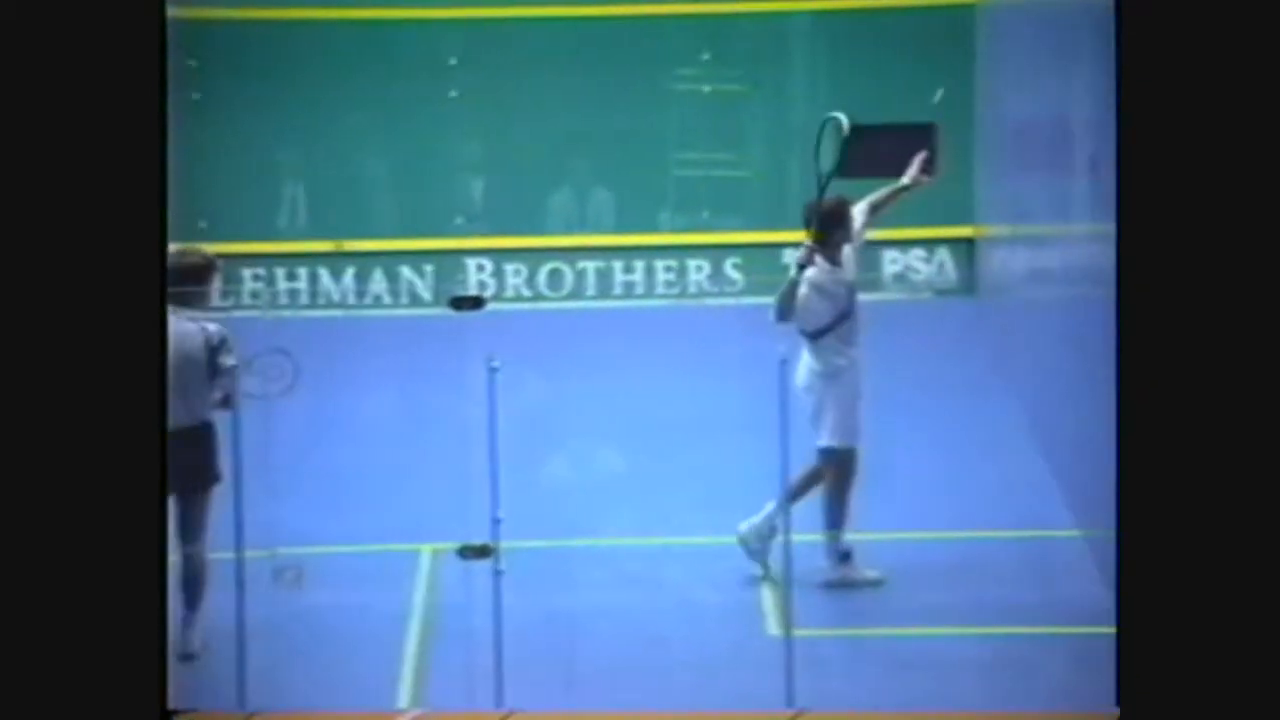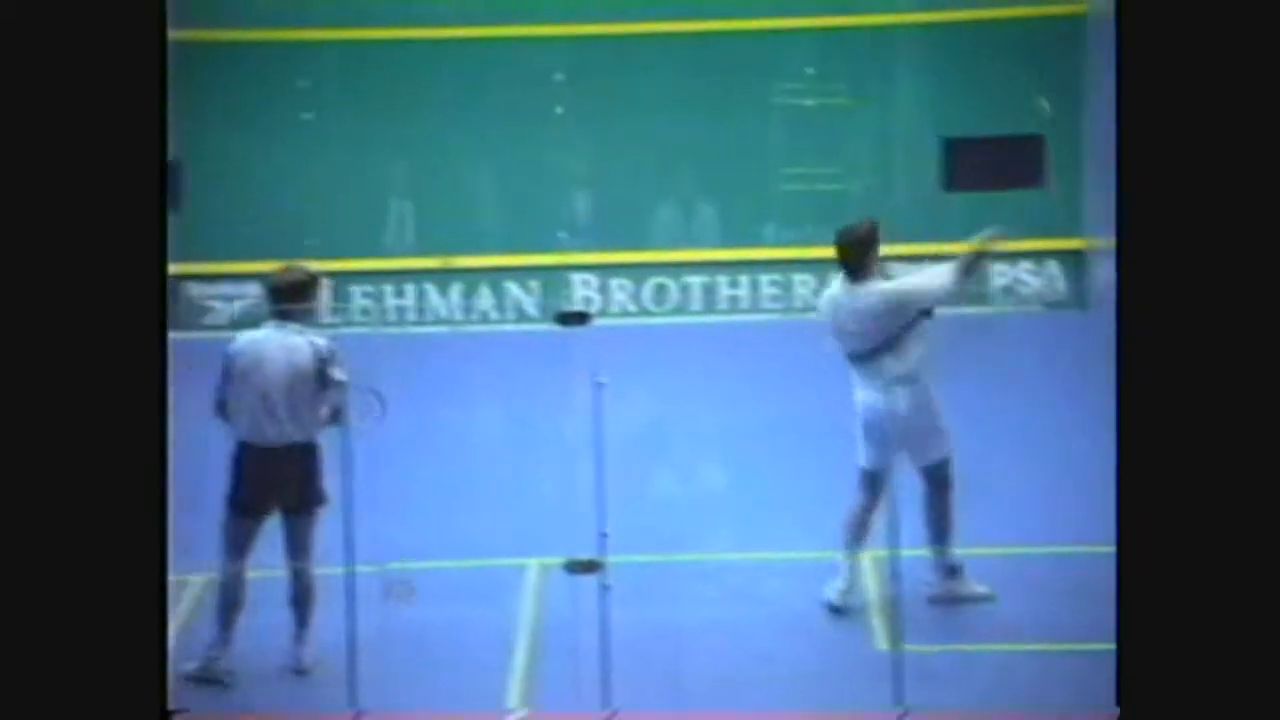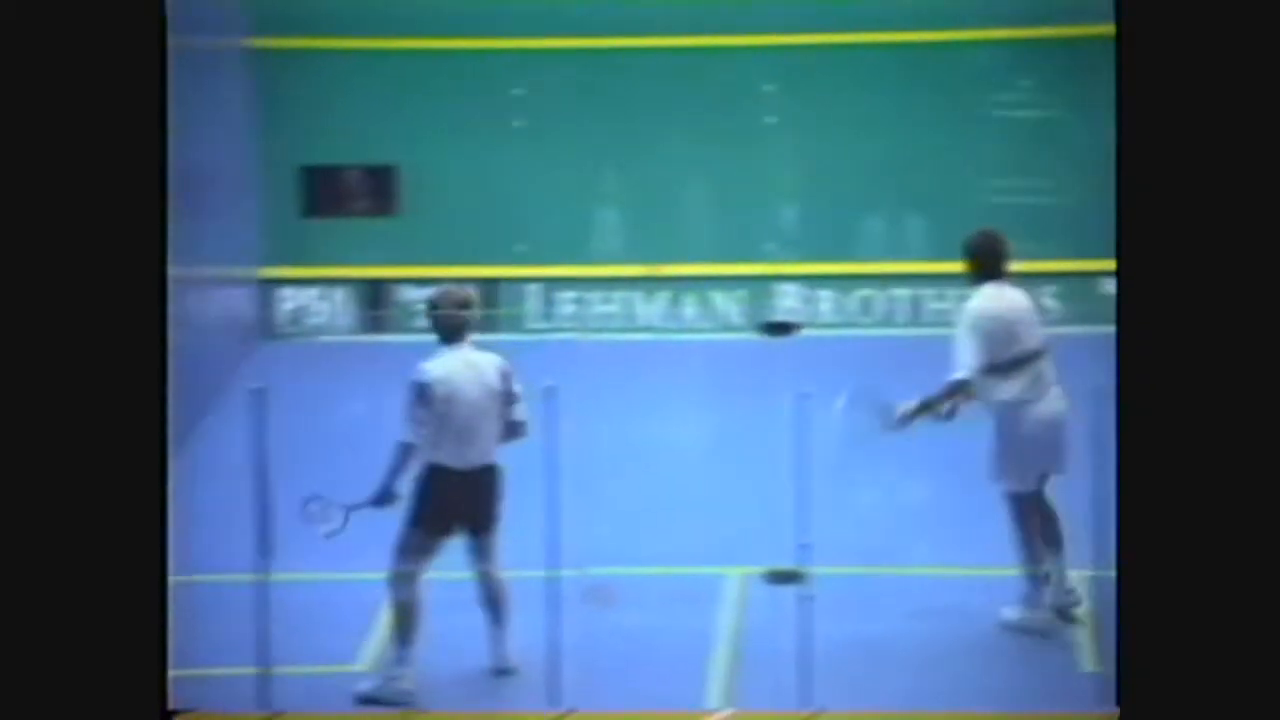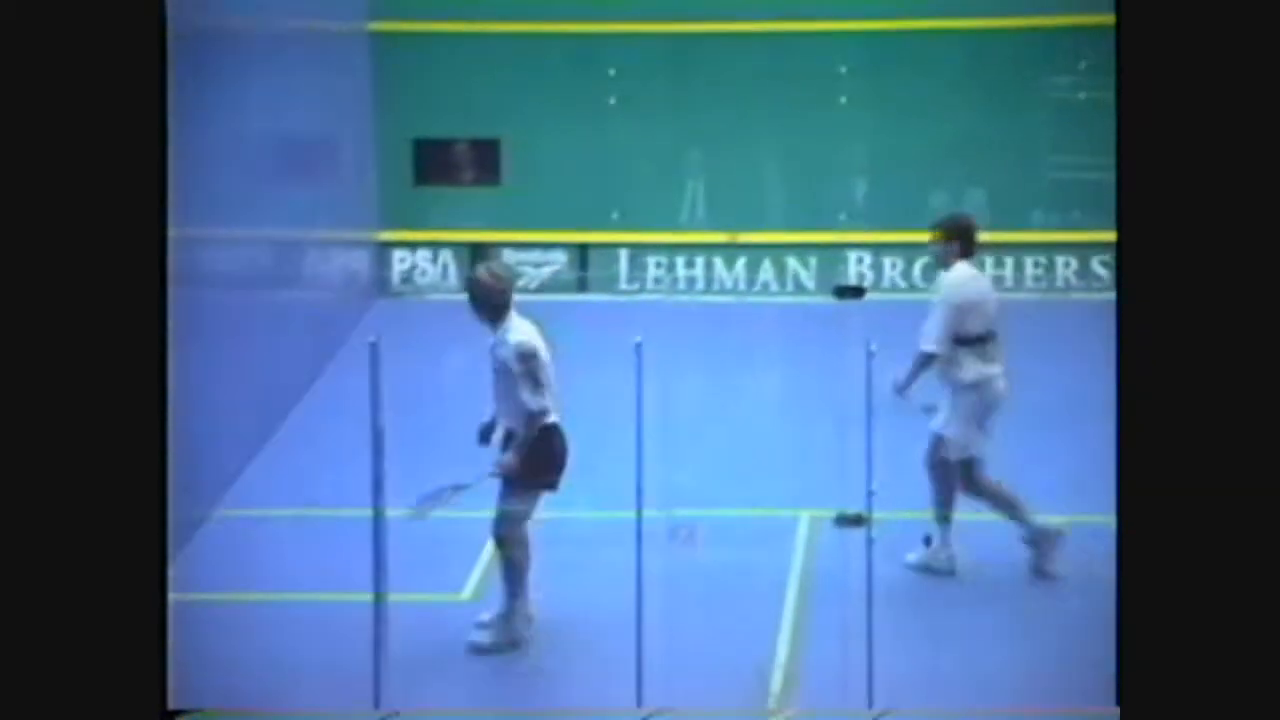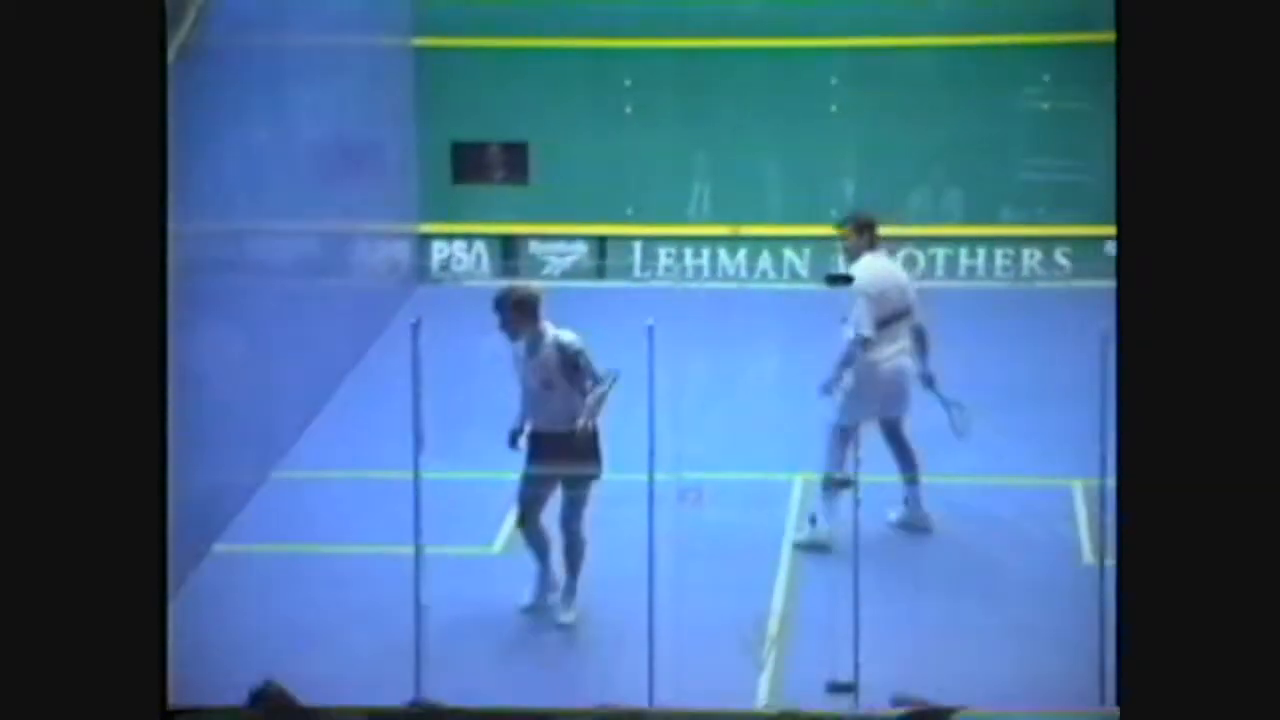
dt=0.4s
person 1, frame 1
right shoulder: (210, 335)
right elbow: (226, 395)
left hip: (168, 440)
right hip: (192, 443)
right knee: (192, 544)
right ankle: (189, 630)
person 1, frame 2
left shoulder: (239, 345)
right shoulder: (320, 349)
left elbow: (222, 409)
right elbow: (336, 413)
left hip: (251, 460)
right hip: (298, 461)
left knee: (233, 563)
right knee: (300, 562)
left ankle: (217, 656)
right ankle: (300, 648)
person 1, frame 3
left shoulder: (428, 374)
right shoulder: (497, 367)
left elbow: (414, 439)
right elbow: (516, 426)
left wrist: (387, 483)
left hip: (443, 482)
right hip: (483, 479)
left knee: (403, 575)
right knee: (485, 566)
left ankle: (398, 675)
right ankle: (500, 649)
person 1, frame 4
left shoulder: (515, 344)
right shoulder: (514, 335)
left elbow: (537, 406)
left wrist: (516, 453)
right wrist: (496, 420)
left hip: (536, 443)
right hip: (538, 439)
left knee: (506, 528)
right knee: (511, 523)
left ankle: (513, 622)
right ankle: (515, 608)
person 1, frame 5
left shoulder: (566, 345)
right shoulder: (520, 350)
left elbow: (598, 387)
left wrist: (587, 416)
right wrist: (519, 423)
left hip: (576, 440)
right hip: (542, 440)
left knee: (570, 522)
right knee: (525, 516)
left ankle: (570, 594)
right ankle: (545, 579)
person 2, frame 1
left shoulder: (841, 248)
right shoulder: (812, 279)
left elbow: (865, 207)
right elbow: (782, 314)
left wrist: (904, 184)
right wrist: (797, 270)
left hip: (840, 372)
right hip: (829, 378)
left knee: (831, 465)
right knee: (841, 466)
left ankle: (762, 526)
right ankle: (837, 561)
person 2, frame 2
left shoulder: (830, 302)
right shoulder: (889, 295)
right elbow: (950, 279)
right wrist: (977, 250)
left hip: (869, 403)
right hip: (906, 401)
left knee: (868, 494)
right knee: (938, 483)
left ankle: (844, 583)
right ankle: (947, 577)
person 2, frame 3
left shoulder: (977, 310)
right shoulder: (1021, 300)
left elbow: (966, 378)
left wrist: (919, 408)
right wrist: (958, 400)
left hip: (1017, 420)
right hip: (1050, 409)
left knee: (1024, 510)
right knee: (1033, 499)
left ankle: (1037, 606)
right ankle: (1059, 587)
person 2, frame 4
left shoulder: (952, 283)
right shoulder: (976, 280)
left elbow: (933, 348)
left wrist: (907, 380)
left hip: (972, 390)
right hip: (975, 386)
left knee: (967, 479)
right knee: (938, 462)
left ankle: (1037, 534)
right ankle: (940, 549)
person 2, frame 5
left shoulder: (861, 274)
right shoulder: (895, 270)
left elbow: (860, 337)
right elbow: (917, 326)
left wrist: (836, 375)
right wrist: (924, 366)
left hip: (871, 370)
right hip: (899, 365)
left knee: (839, 441)
right knee: (894, 433)
left ankle: (823, 526)
right ankle: (915, 510)
